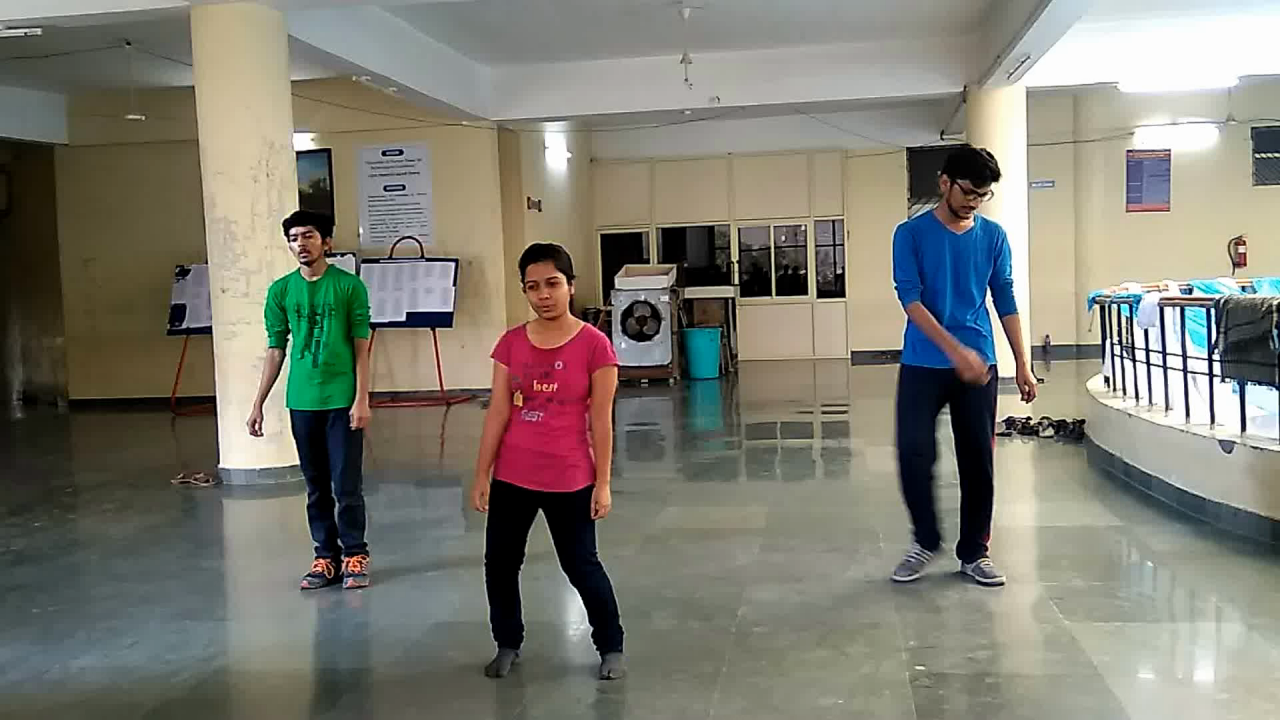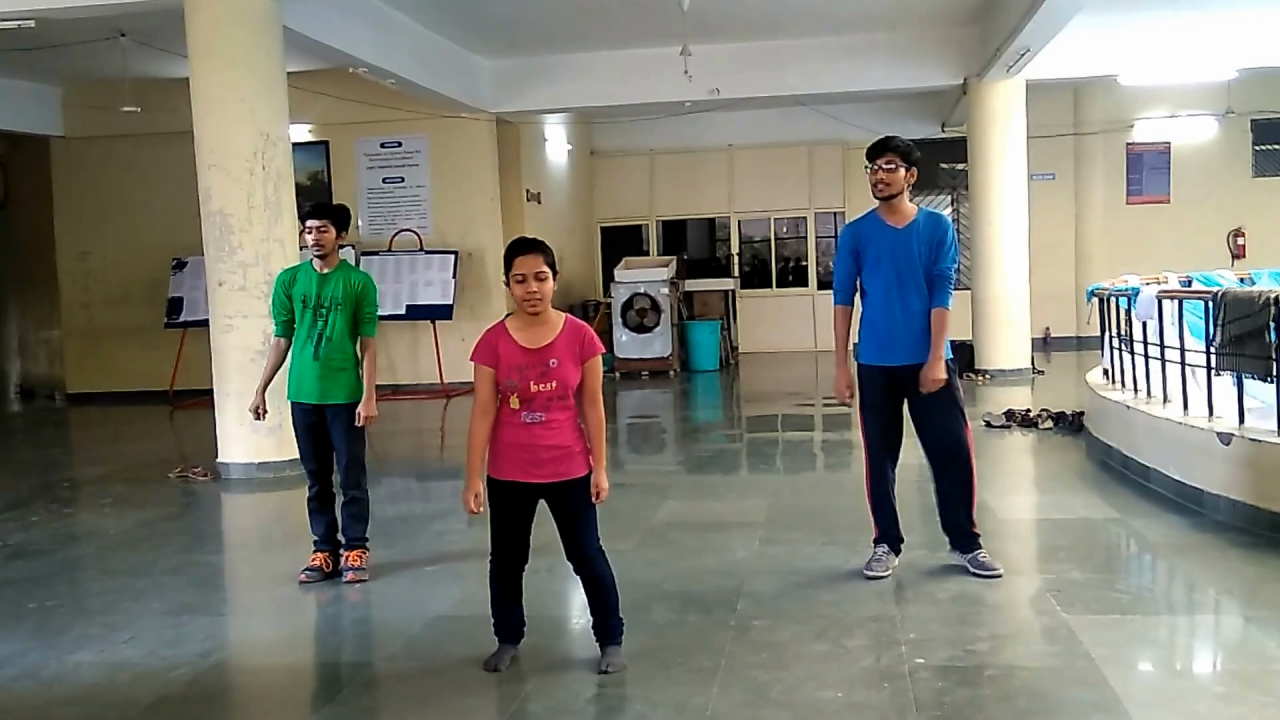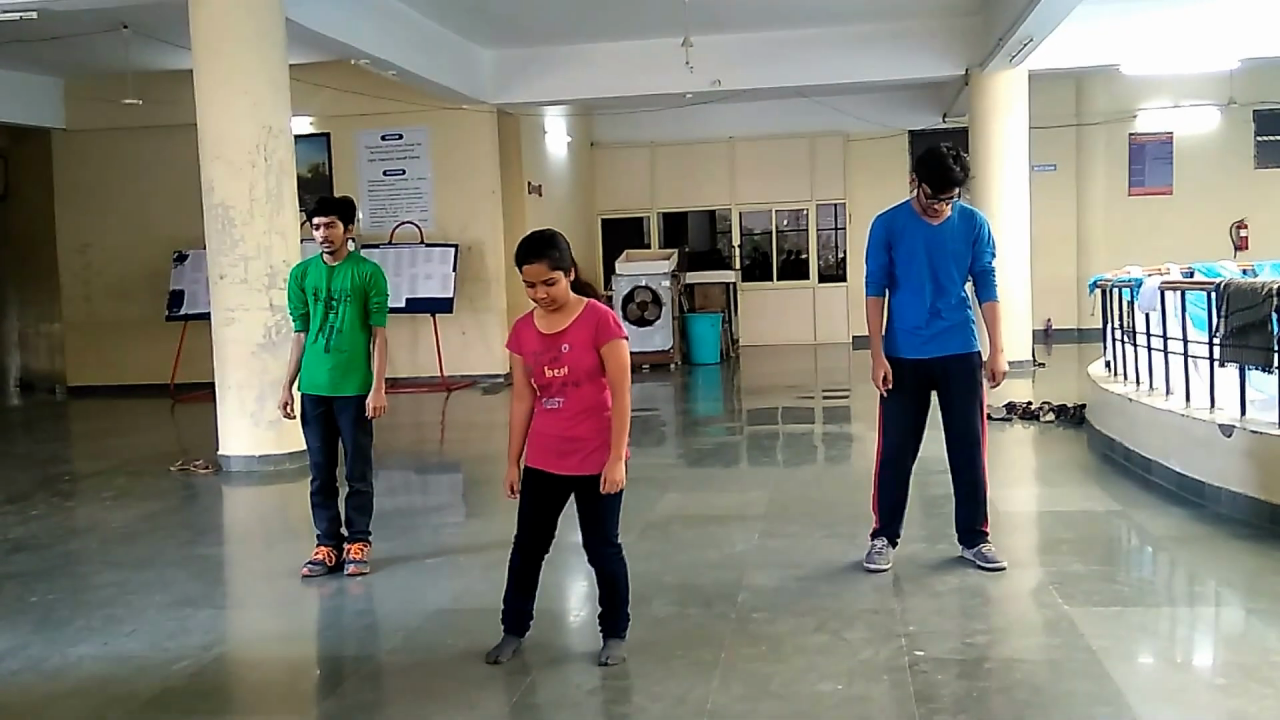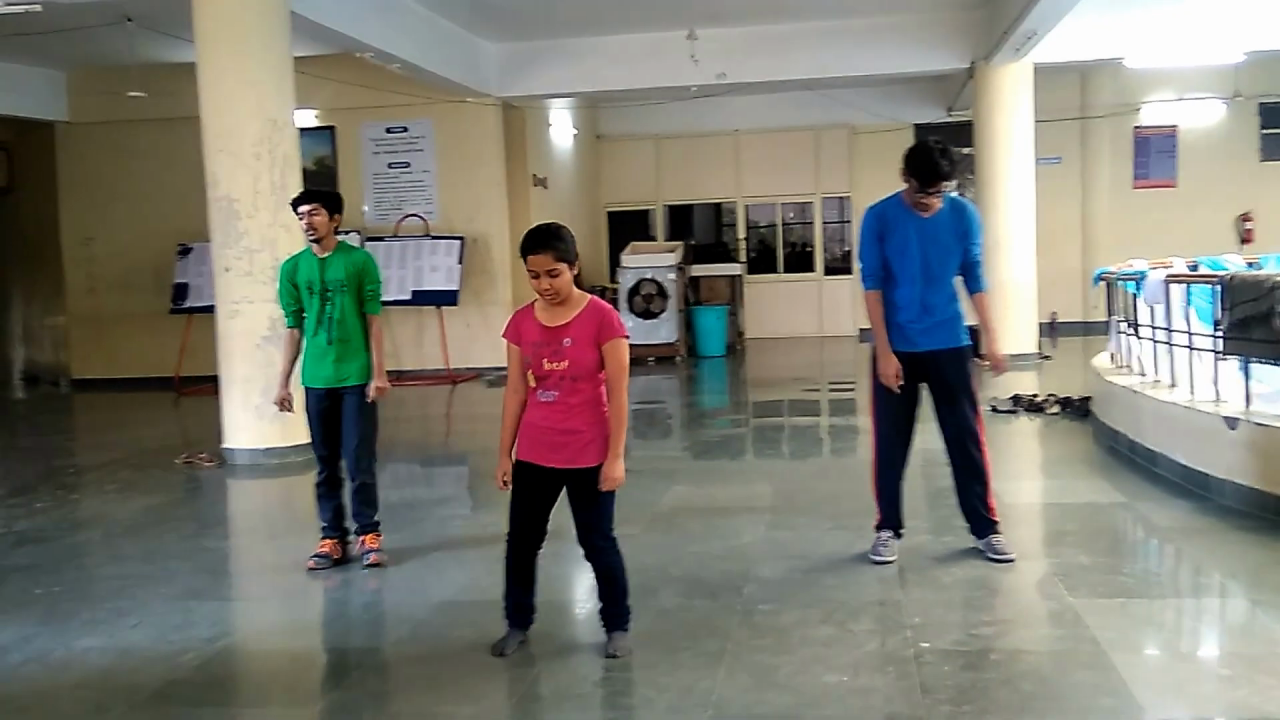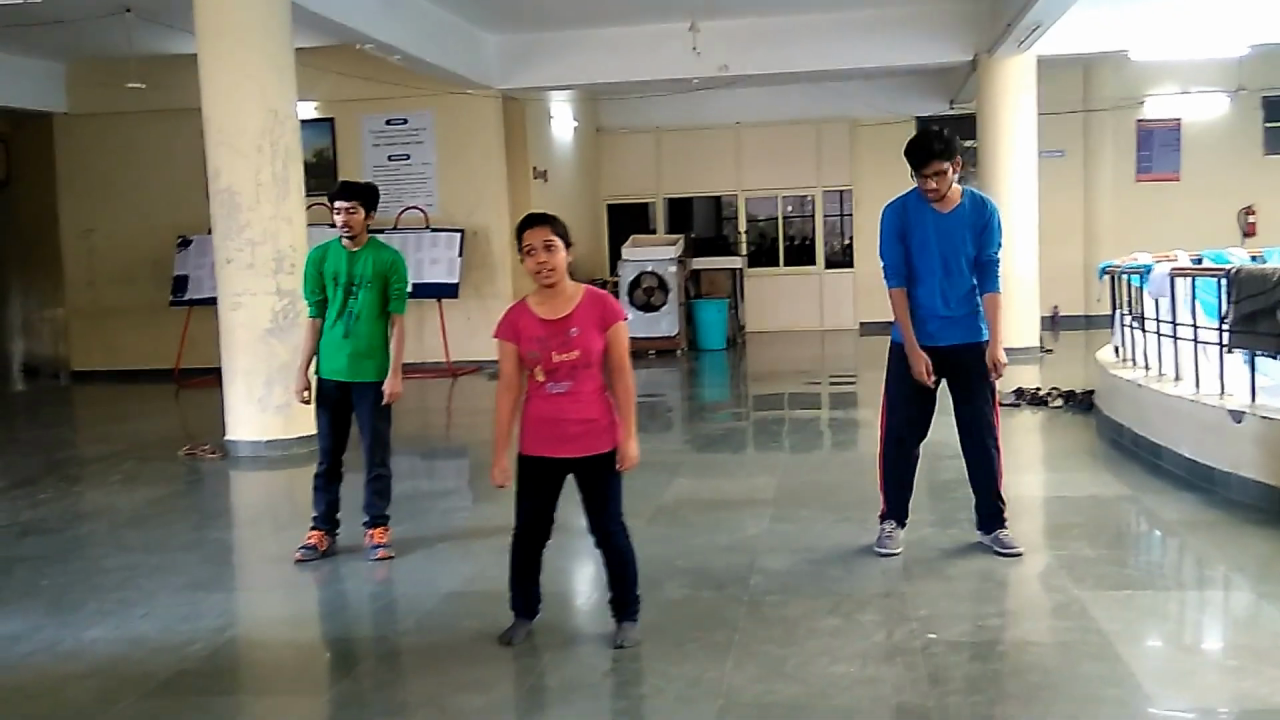
dt=1s
person 1, frame 1
left shoulder: (593, 344)
right shoulder: (511, 343)
left elbow: (601, 420)
right elbow: (498, 412)
left wrist: (602, 484)
right wrist: (482, 475)
left hip: (570, 480)
right hip: (512, 478)
left knee: (581, 566)
right knee: (500, 563)
left ankle: (611, 647)
right ankle: (508, 644)
person 1, frame 2
left shoulder: (580, 335)
right shoulder: (493, 342)
left elbow: (592, 406)
right elbow: (483, 413)
left wrist: (600, 467)
right wrist: (473, 478)
left hip: (569, 469)
right hip: (509, 473)
left knee: (587, 556)
right knee: (507, 557)
left ankle: (611, 640)
right ankle: (508, 639)
person 1, frame 3
left shoulder: (600, 320)
right shoulder: (523, 330)
left elbow: (621, 394)
right elbow: (522, 399)
left wrist: (617, 459)
right wrist: (512, 461)
left hip: (595, 461)
right hip: (542, 462)
left knee: (602, 549)
right knee: (527, 546)
left ankle: (614, 634)
right ankle: (513, 631)
person 1, frame 4
left shoulder: (602, 317)
right shoulder: (521, 321)
left elbow: (617, 393)
right elbow: (516, 390)
left wrist: (615, 456)
right wrist: (505, 452)
left hip: (588, 455)
right hip: (534, 455)
left knee: (597, 542)
right knee: (521, 540)
left ankle: (617, 626)
right ankle: (518, 624)
person 1, frame 5
left shoulder: (601, 305)
right shoulder: (515, 319)
left elbow: (621, 373)
right elbow: (508, 389)
left wrist: (630, 435)
right wrist: (499, 454)
left hip: (597, 443)
right hip: (539, 448)
left knee: (609, 531)
right knee: (529, 532)
left ankle: (627, 616)
right ankle: (523, 613)
person 2, frame 1
left shoulder: (993, 237)
right shoulder: (912, 233)
left elbow: (1005, 302)
right elbow: (911, 299)
left wrist: (1022, 364)
right wrist: (955, 351)
left hip: (978, 363)
right hip: (923, 363)
left knee: (979, 460)
right knee: (914, 451)
left ankle: (974, 552)
right ankle: (926, 541)
person 2, frame 2
left shoulder: (938, 227)
right shoulder: (854, 234)
left elbow: (942, 296)
right elbow: (842, 301)
left wrist: (937, 358)
right wrist: (842, 365)
left hip: (926, 361)
right hip: (875, 364)
left knee: (953, 450)
right knee: (880, 456)
left ankle: (966, 542)
right ankle: (887, 543)
person 2, frame 3
left shoulder: (974, 224)
right shoulder: (888, 225)
left elbow: (986, 287)
right elbow: (875, 291)
left wrist: (997, 350)
right wrist: (878, 354)
left hip: (960, 352)
right hip: (903, 355)
left knee: (969, 446)
right knee: (895, 448)
left ankle: (973, 536)
right ankle: (884, 536)
person 2, frame 4
left shoulder: (964, 215)
right shoulder: (878, 218)
left elbow: (974, 280)
right elbow: (872, 285)
left wrist: (989, 338)
right wrist: (885, 351)
left hip: (951, 345)
right hip: (896, 348)
left knee: (967, 437)
right knee: (890, 441)
left ankle: (985, 528)
right ankle: (888, 528)
person 2, frame 5
left shoulder: (982, 210)
right shoulder: (897, 213)
left elbow: (989, 279)
right elbow: (896, 281)
left wrist: (995, 341)
right wrist: (914, 347)
left hip: (969, 341)
right hip: (914, 342)
left knee: (983, 435)
right knee: (899, 434)
left ankle: (992, 523)
right ankle: (893, 519)
person 3, frame 1
left shoulder: (349, 286)
right shoulder: (280, 291)
left elbow: (361, 348)
right elbow: (275, 351)
left wrist: (362, 398)
right wrist: (258, 404)
left hip: (342, 399)
right hip: (302, 401)
left knee: (347, 484)
right knee: (316, 486)
left ankle: (355, 555)
right ankle: (325, 556)
person 3, frame 2
left shoulder: (359, 282)
right shoulder: (289, 280)
left elbow: (367, 344)
right elbow: (281, 339)
left wrist: (369, 396)
right wrist: (261, 389)
left hip: (345, 394)
right hip: (304, 394)
left knee: (351, 477)
right knee: (316, 479)
left ankle: (355, 550)
right ankle: (324, 550)
person 3, frame 3
left shoulder: (368, 273)
right shoulder: (302, 274)
left elbow: (378, 335)
right elbow: (300, 335)
left wrist: (378, 387)
right wrist: (287, 387)
left hip: (355, 388)
right hip: (314, 388)
left knee: (358, 471)
right knee: (321, 472)
left ankle: (358, 543)
right ankle: (328, 544)
person 3, frame 4
left shoulder: (359, 261)
right shoulder: (292, 269)
left elbow: (373, 321)
right elbow: (294, 329)
left wrist: (379, 372)
right wrist: (284, 382)
left hip: (356, 376)
right hip: (316, 379)
left knee: (360, 460)
right knee: (326, 463)
left ankle: (368, 534)
right ankle: (332, 538)
person 3, frame 5
left shoulder: (388, 259)
right shoulder: (319, 257)
left elbow: (396, 321)
right elbow: (315, 319)
left wrist: (395, 373)
right wrist: (303, 371)
left hip: (372, 373)
right hip: (330, 373)
left knee: (377, 455)
right knee: (328, 456)
left ankle: (377, 528)
right ankle: (323, 530)
